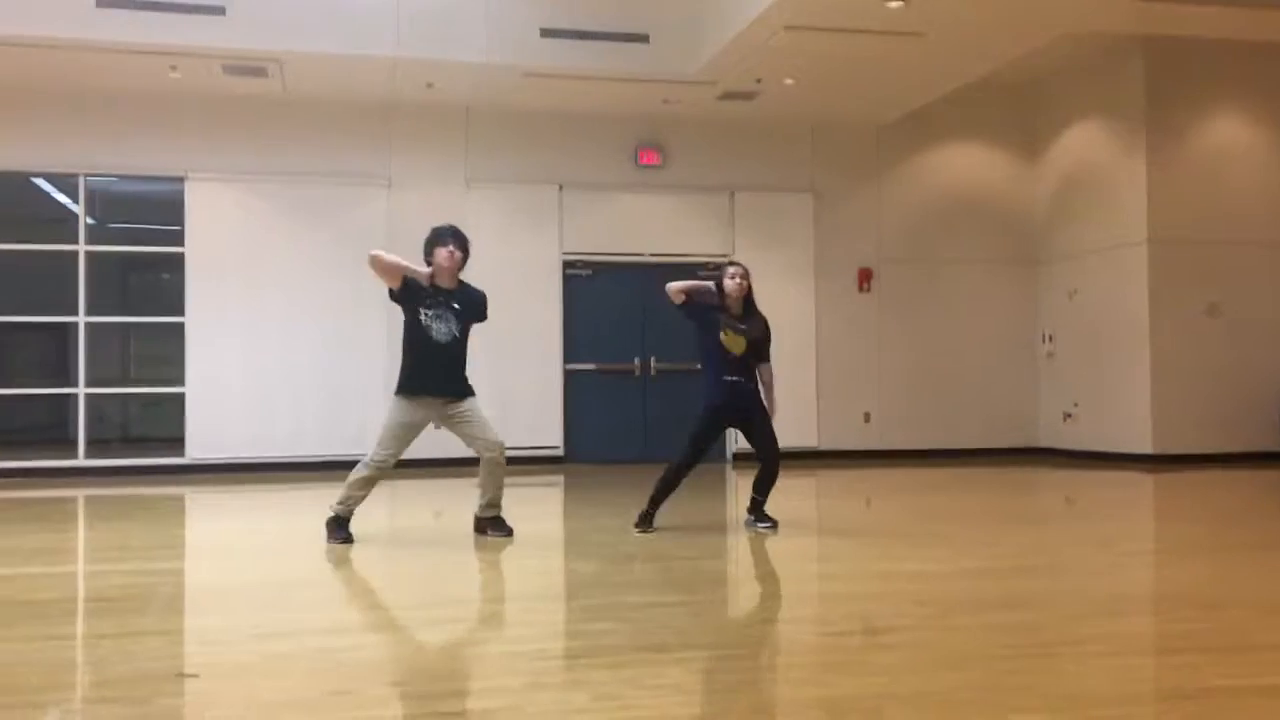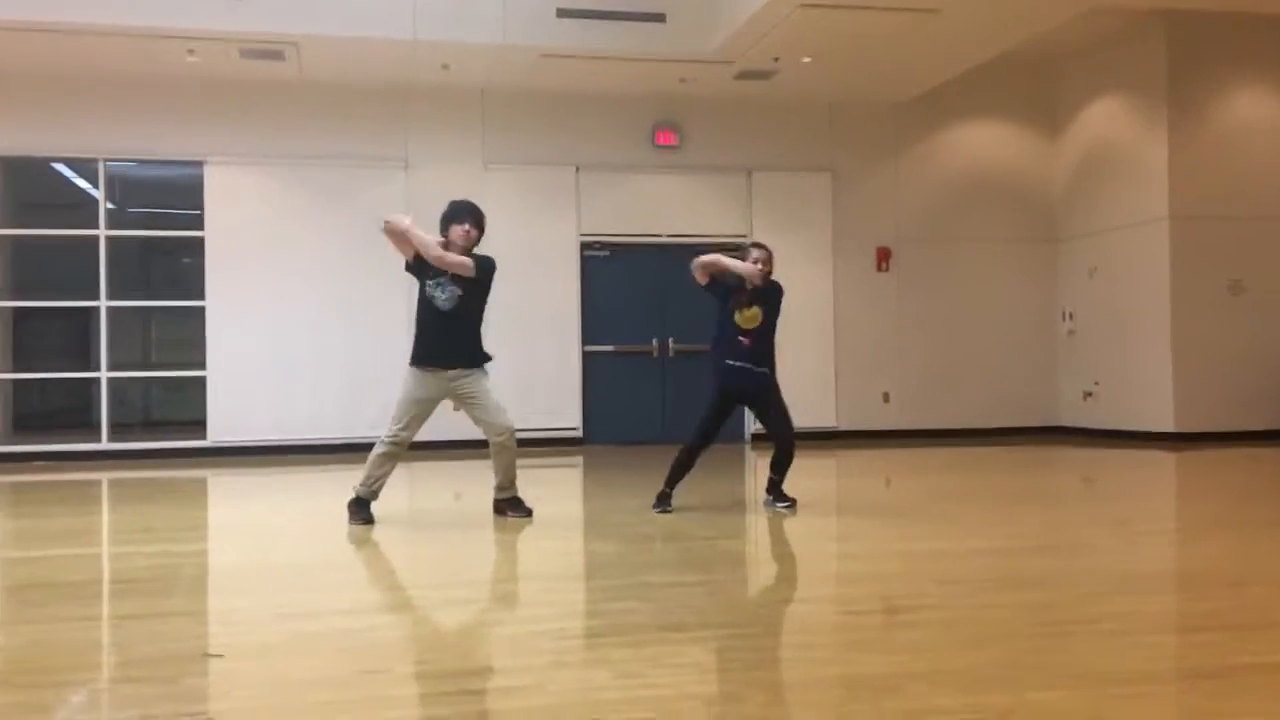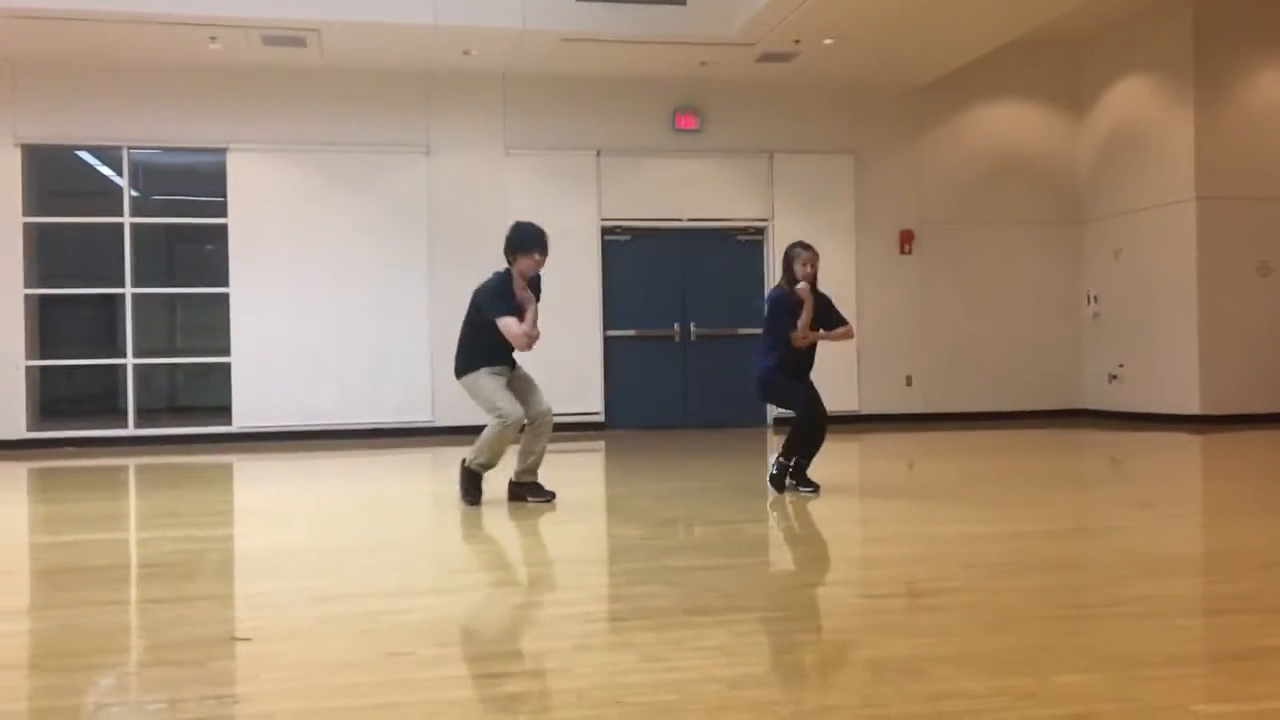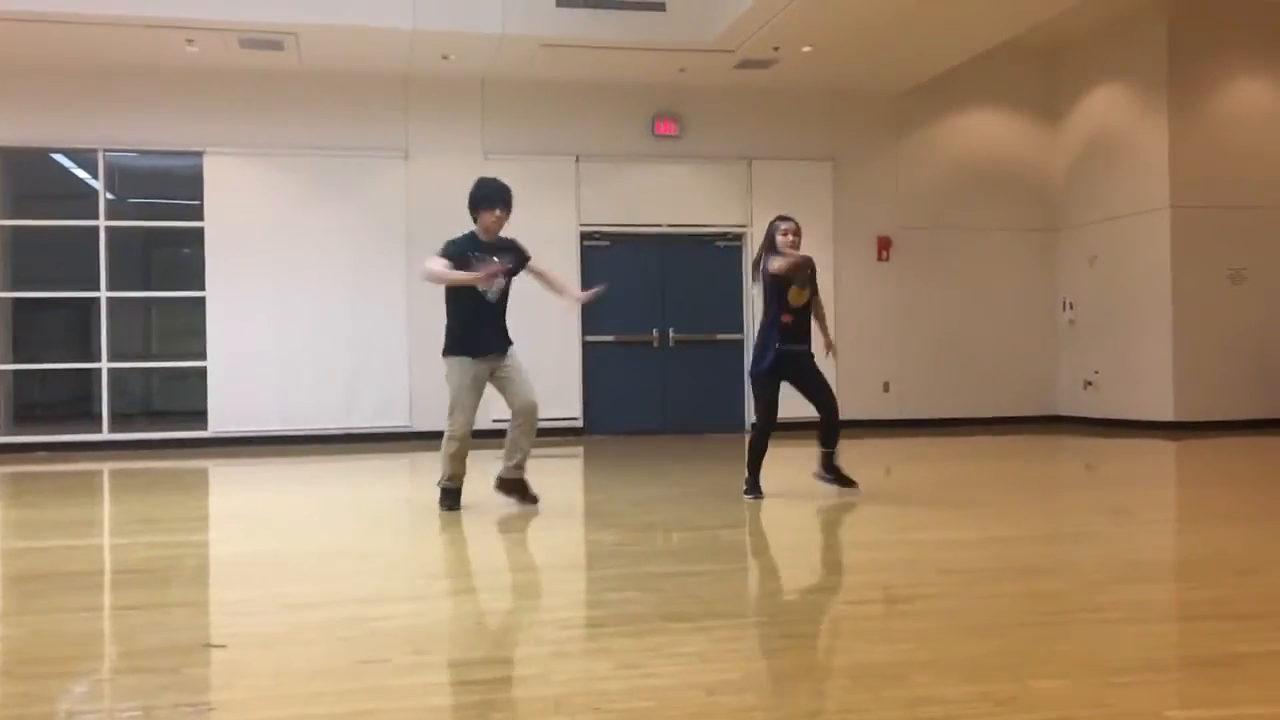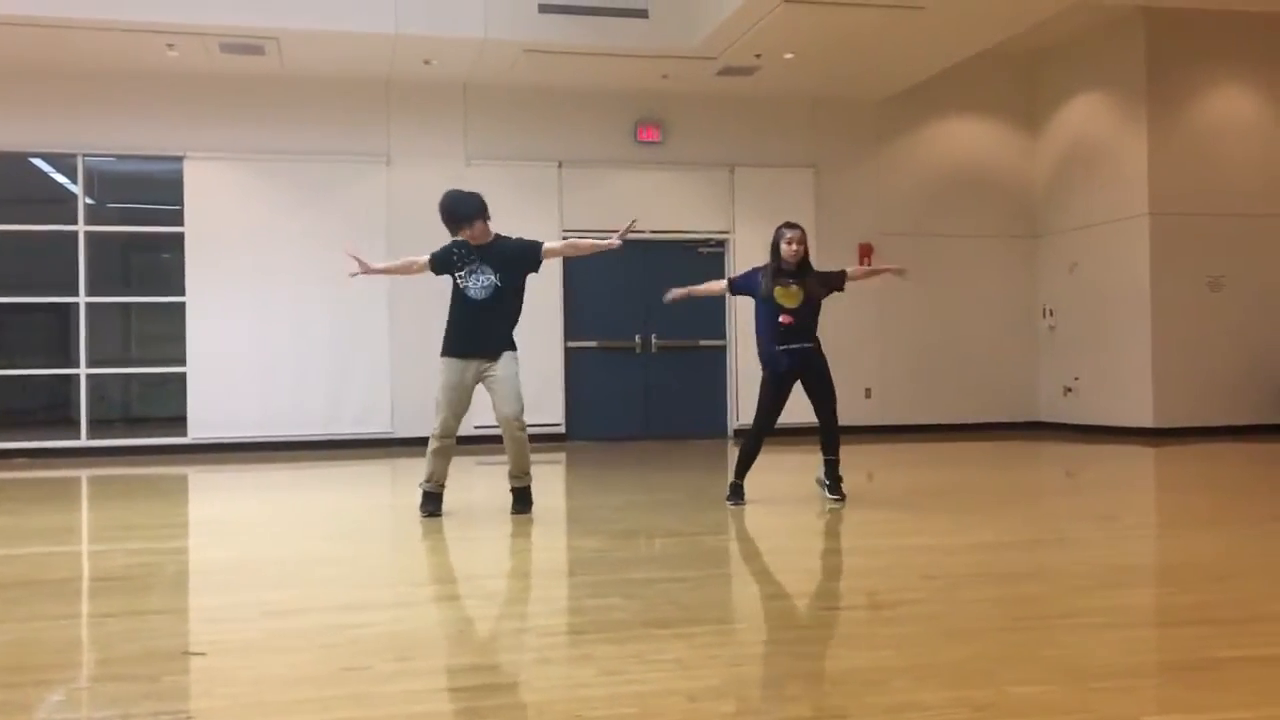
dt=0.4s
person 1, frame 1
left shoulder: (474, 299)
right shoulder: (412, 288)
right elbow: (376, 259)
right wrist: (420, 273)
left hip: (457, 396)
right hip: (412, 395)
left knee: (493, 448)
right knee: (380, 459)
left ankle: (488, 515)
right ankle: (340, 516)
person 1, frame 2
left shoulder: (484, 265)
right shoulder: (423, 260)
left elbow: (446, 262)
right elbow: (391, 229)
left wrist: (412, 231)
right wrist: (428, 239)
left hip: (469, 370)
right hip: (425, 368)
left knee: (502, 431)
right knee: (397, 436)
left ankle: (505, 495)
right ankle: (362, 498)
person 1, frame 3
left shoulder: (532, 283)
right shoulder: (495, 291)
left elbow: (530, 338)
right elbow: (521, 341)
left wrist: (529, 307)
right wrist: (530, 307)
left hip: (505, 364)
right hip: (476, 367)
left knee: (541, 415)
right knee: (511, 416)
left ankle: (523, 481)
right ankle: (472, 468)
person 1, frame 4
left shoulder: (510, 248)
right shoulder: (460, 247)
left elbow: (537, 272)
right elbow: (433, 271)
left wrist: (571, 294)
right wrist: (474, 277)
left hip: (500, 347)
right hip: (463, 351)
left knee: (526, 406)
right knee: (461, 422)
left ankle: (511, 475)
right ankle: (450, 486)
person 1, frame 5
left shoulder: (512, 249)
right shoulder: (452, 252)
left elbow: (561, 247)
right elbow: (416, 263)
left wrist: (609, 243)
right wrist: (373, 268)
left hip: (499, 352)
right hip: (455, 354)
left knee: (511, 418)
right knee: (445, 425)
left ankle: (521, 487)
right ankle: (432, 490)
person 2, frame 1
left shoulder: (758, 322)
right shoulder: (707, 311)
left elbow: (763, 364)
right elbow: (671, 288)
left wrist: (770, 403)
right wrist: (707, 286)
left hip: (751, 402)
right hip: (717, 401)
left knee: (771, 458)
right knee: (688, 458)
left ankle: (756, 511)
right ankle: (649, 512)
person 2, frame 2
left shoulder: (770, 290)
right shoulder: (728, 291)
left elbow: (754, 277)
right elbow: (698, 266)
left wrist: (721, 259)
right wrist: (721, 262)
left hip: (763, 381)
right hip: (729, 379)
left knee: (785, 438)
right knee: (701, 438)
left ankle: (774, 490)
right ankle: (665, 493)
person 2, frame 3
left shoulder: (820, 301)
right shoulder: (779, 298)
left elbow: (848, 331)
right elbow: (799, 338)
left wrist: (820, 335)
right wrist: (806, 302)
left hip: (798, 374)
right hip: (772, 374)
left knee: (818, 420)
right knee: (809, 408)
left ankle: (797, 473)
right ankle: (782, 461)
person 2, frame 4
left shoulder: (807, 266)
right shoulder: (772, 265)
right elbow: (776, 266)
left wrist: (824, 334)
right wrist: (791, 258)
left hip: (799, 354)
right hip: (769, 355)
left knee: (829, 407)
right knee: (765, 420)
left ankle: (828, 467)
right ankle: (752, 480)
person 2, frame 5
left shoulder: (815, 280)
right shoulder: (760, 276)
left elbow: (850, 274)
right elbow: (724, 286)
left wrist: (885, 269)
right wrist: (684, 291)
left hip: (809, 358)
right hip: (777, 361)
left knee: (828, 418)
right knee: (763, 425)
left ankle: (831, 479)
right ankle: (737, 483)
